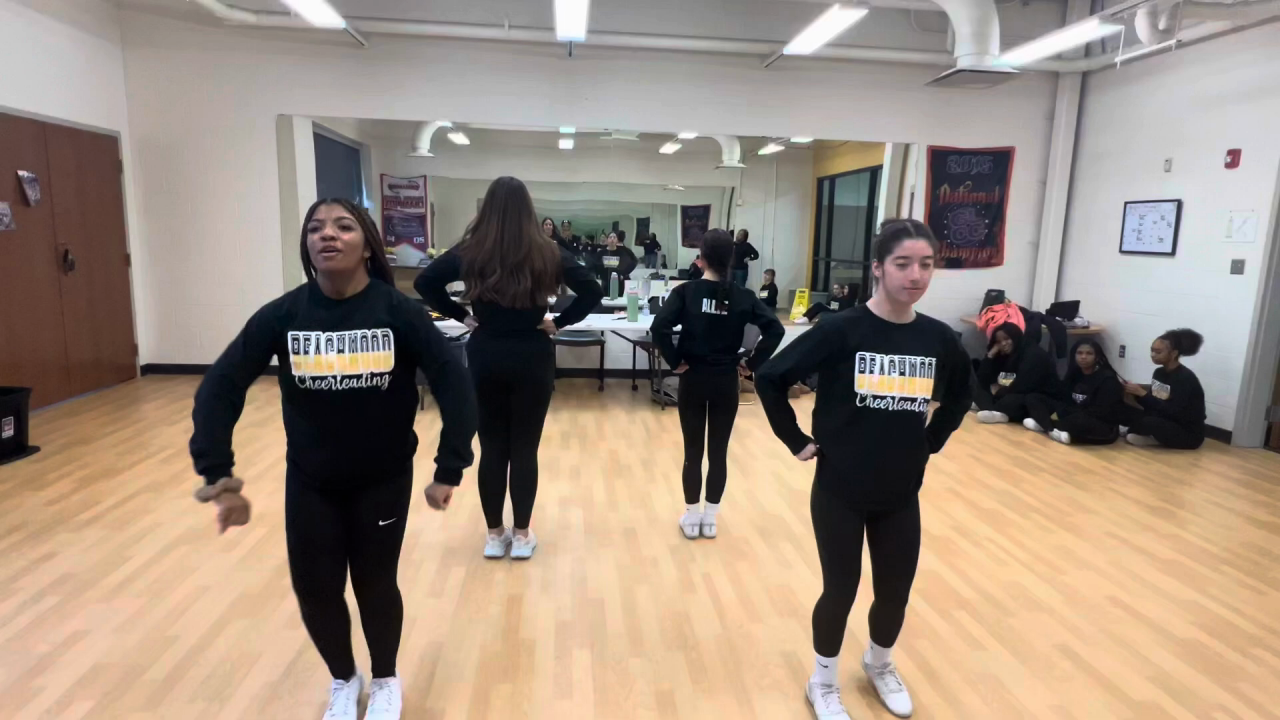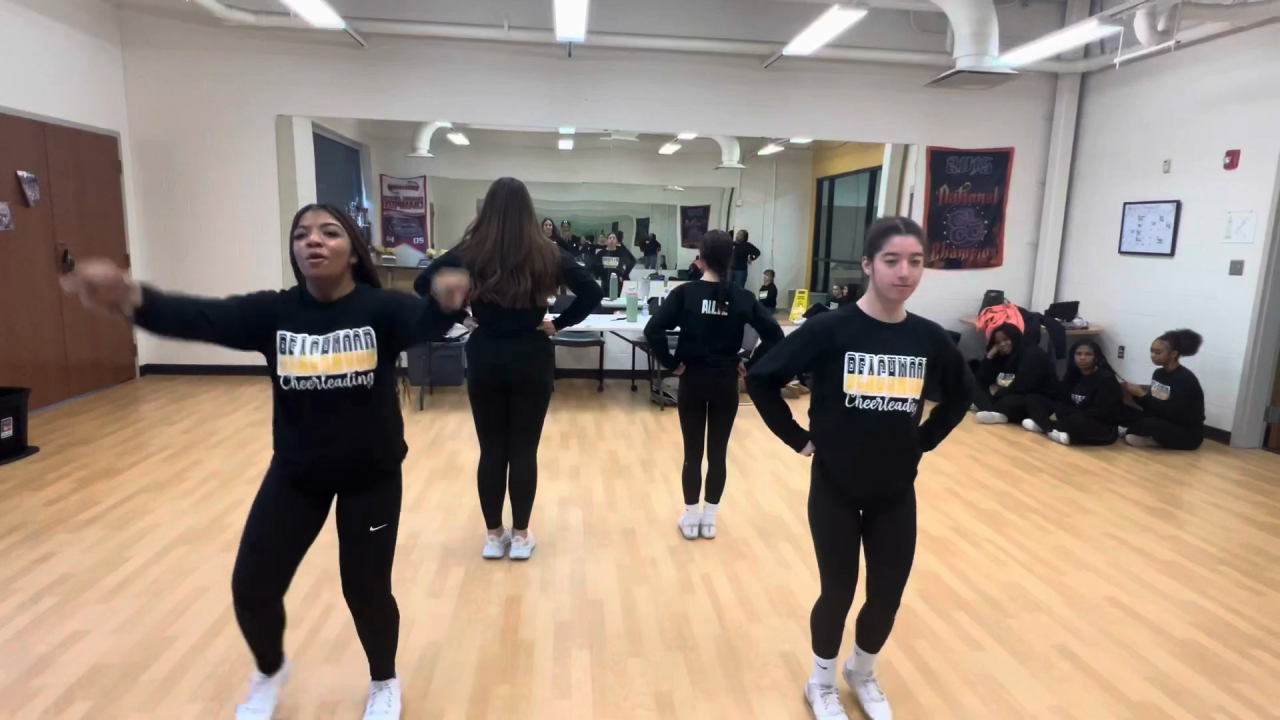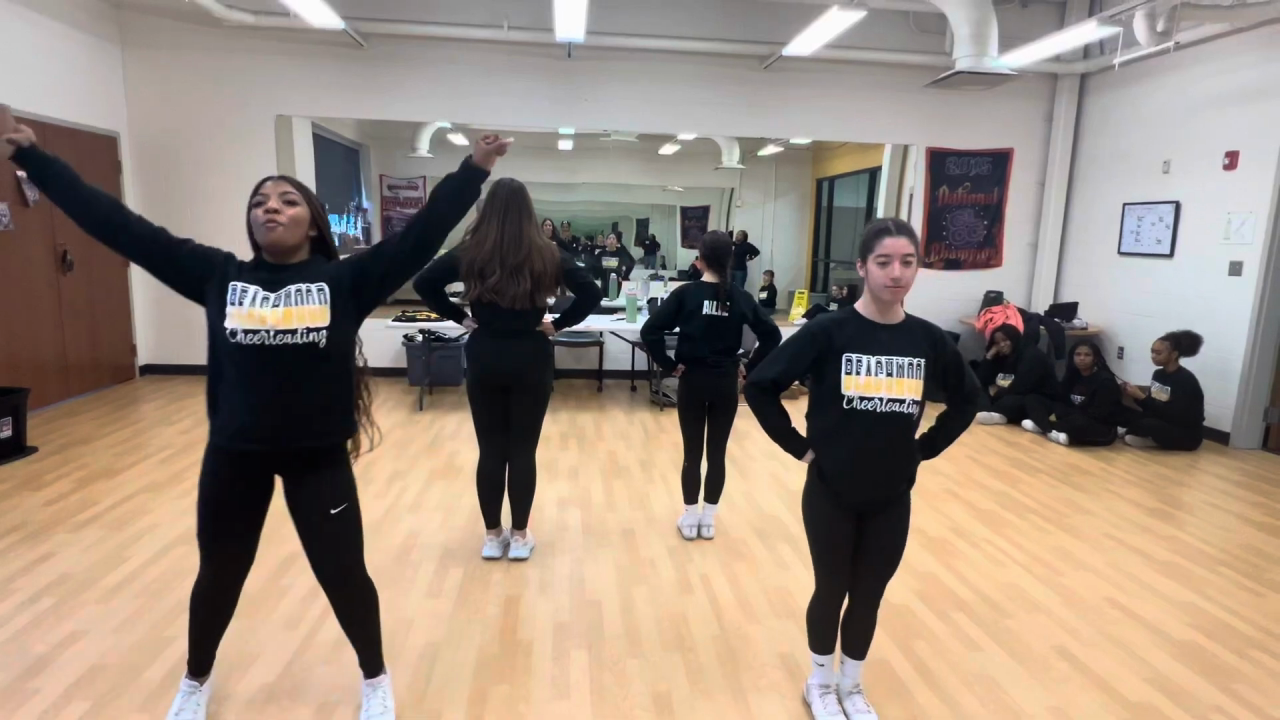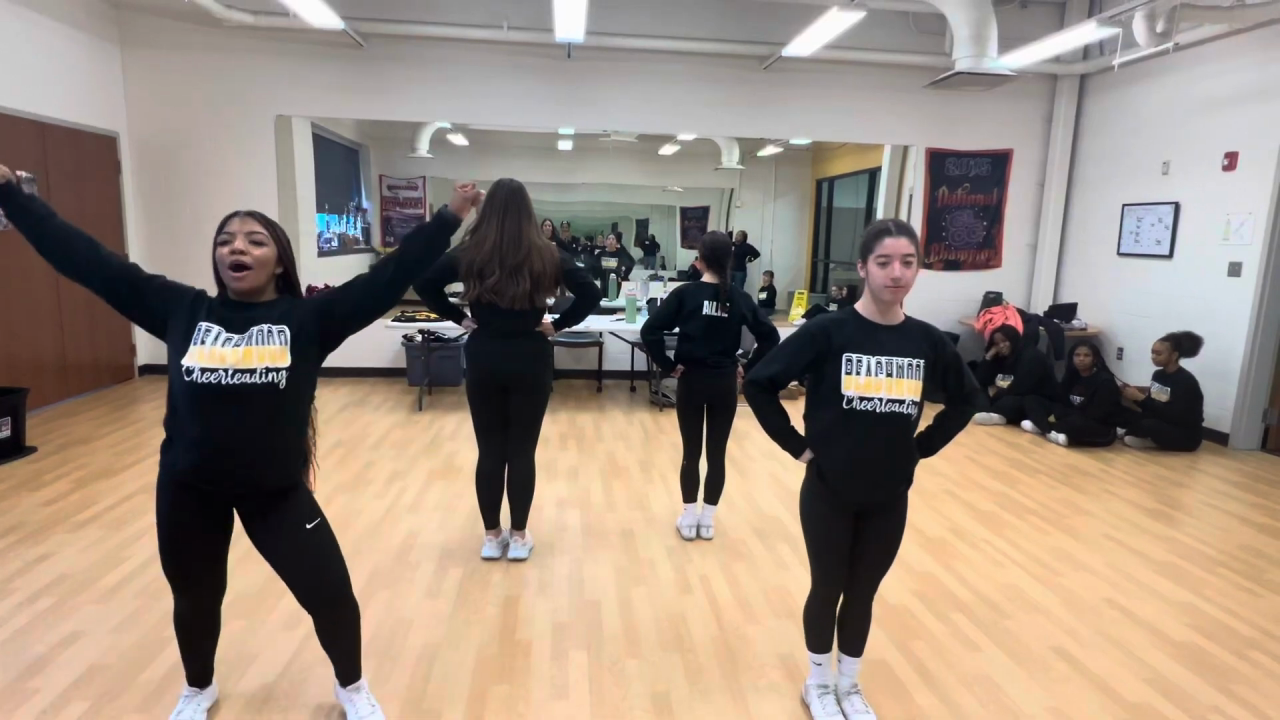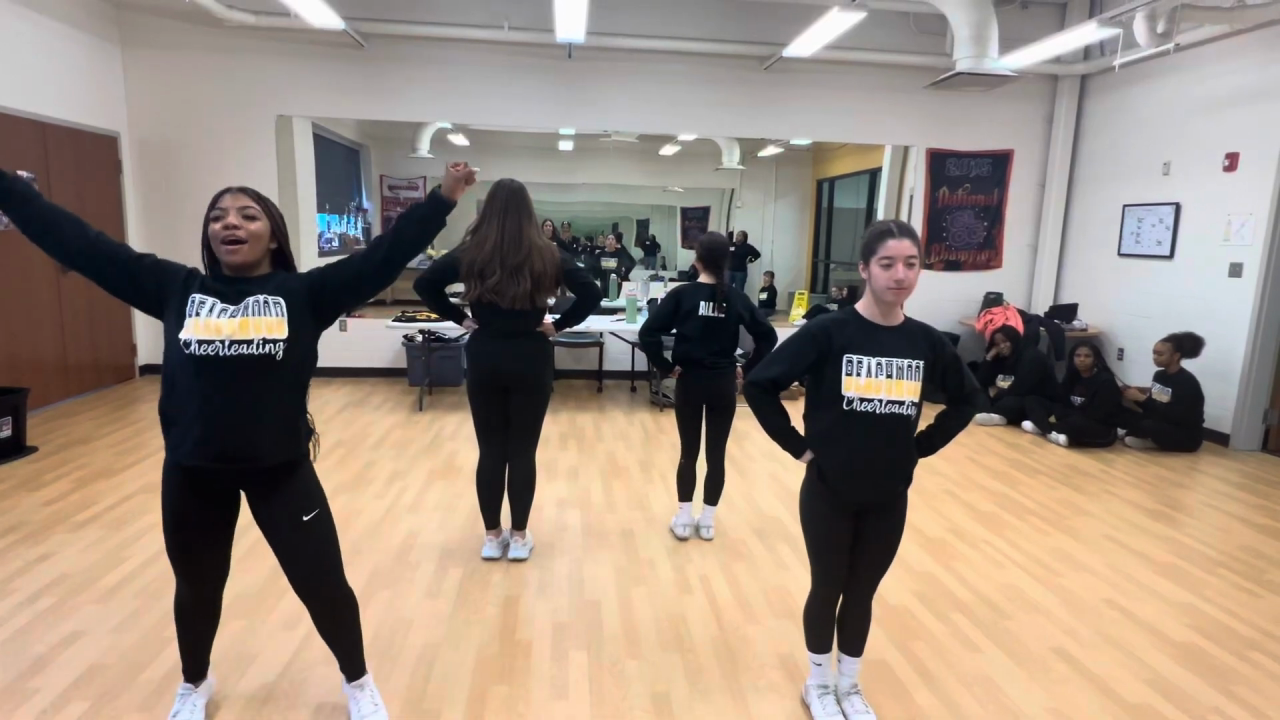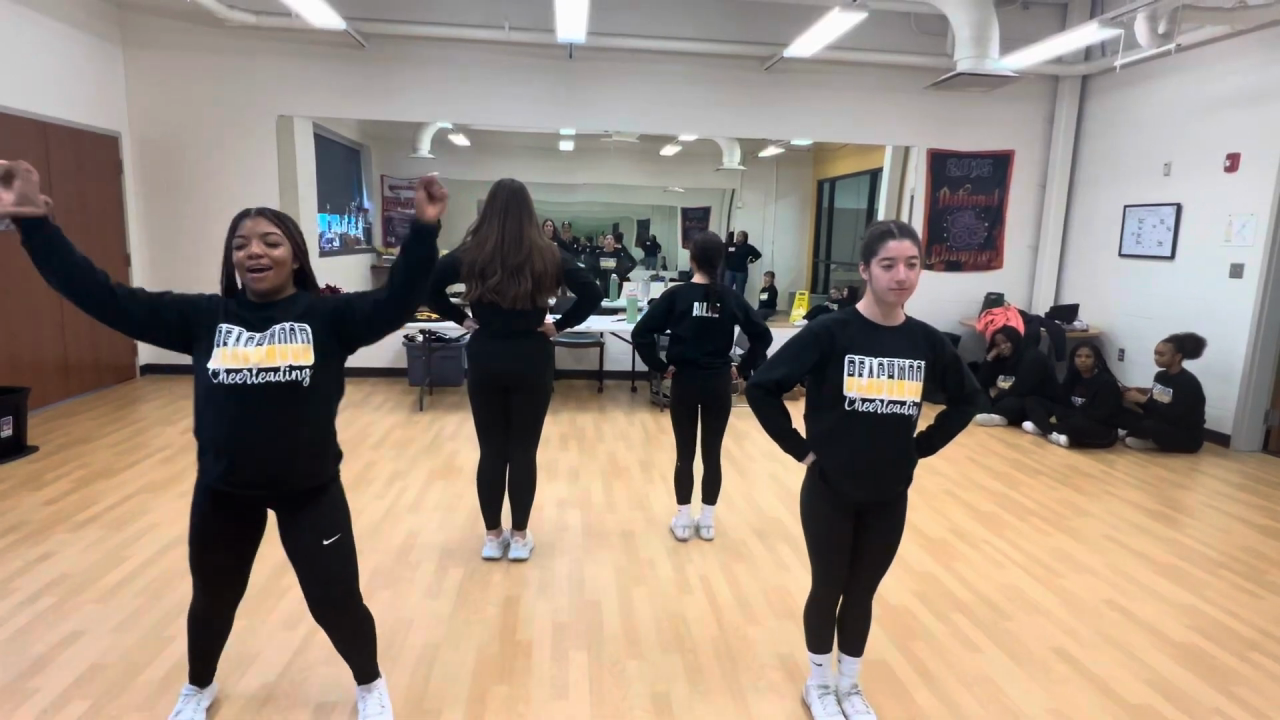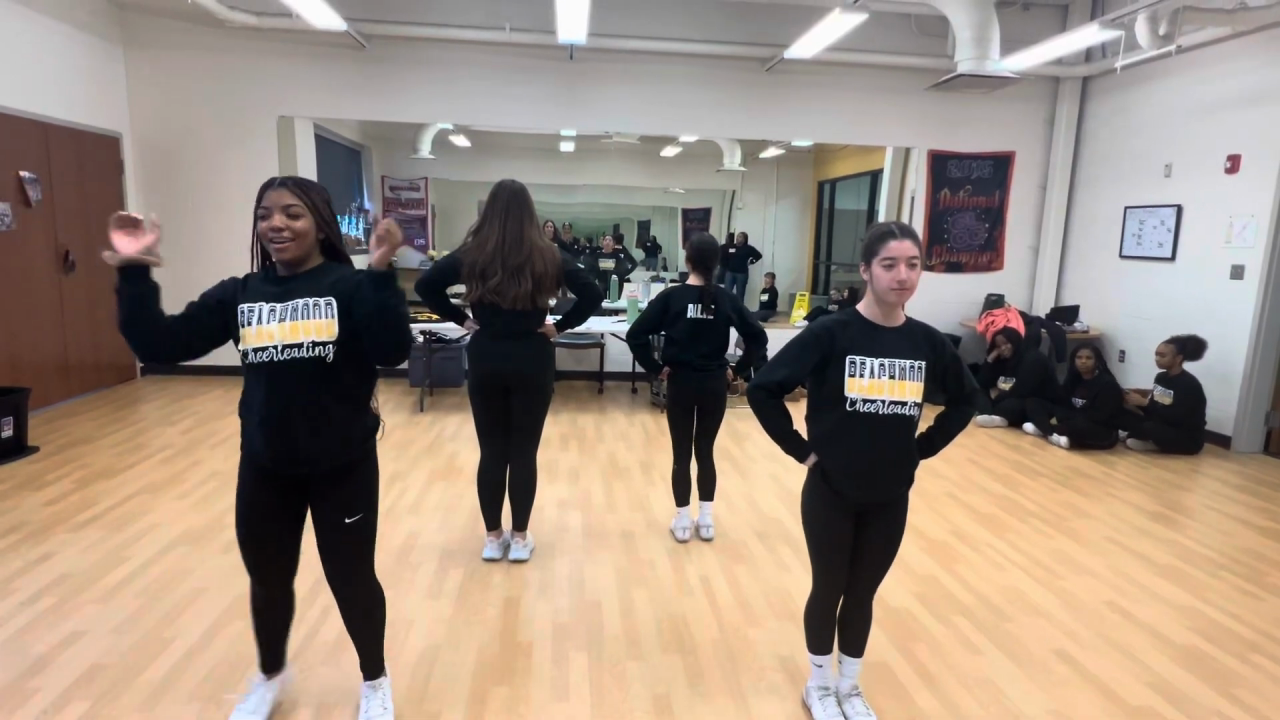
dt=0.2s
person 1, frame 1
left shoulder: (401, 312)
right shoulder: (281, 315)
left elbow: (452, 383)
right elbow: (223, 386)
left wrist: (449, 471)
right wrist: (217, 470)
left hip: (385, 474)
right hip: (313, 475)
left knee: (376, 584)
right knee: (314, 587)
left ankle: (385, 677)
person 1, frame 2
left shoulder: (385, 311)
right shoulder: (270, 312)
left elbow: (425, 318)
right elbow: (195, 316)
left wrist: (445, 299)
right wrist: (135, 300)
left hip: (370, 478)
right hip: (294, 474)
left knee: (366, 591)
right knee: (252, 588)
right ankle: (270, 672)
person 1, frame 3
left shoulder: (345, 281)
right shoulder: (217, 275)
left elbow: (420, 236)
right elbow: (122, 227)
left wrist: (473, 172)
left hip: (317, 455)
right hip: (233, 454)
left knee: (344, 574)
right knee: (219, 575)
person 1, frame 4
left shoulder: (306, 319)
right shoulder: (180, 310)
left elbow: (388, 280)
right elbow: (87, 260)
left wrist: (448, 219)
left hip: (276, 488)
right hip: (188, 489)
left knee: (330, 593)
right knee: (195, 599)
person 1, frame 5
left shoulder: (302, 294)
right shoulder: (178, 289)
left elbow: (381, 259)
right elbow: (83, 246)
left wrist: (441, 202)
left hip: (282, 469)
right hip: (195, 470)
left knee: (324, 586)
right knee: (197, 589)
person 1, frame 6
left shoulder: (327, 314)
right shoulder: (204, 316)
left elbow: (394, 308)
right elbow: (108, 303)
left wrist: (426, 232)
left hip: (310, 488)
right hip: (224, 489)
left knee: (336, 601)
right knee: (214, 598)
person 1, frame 7
left shoulder: (352, 289)
right shoulder: (238, 294)
left elbow: (390, 351)
right elbow: (158, 349)
left wrist: (382, 275)
right wrist: (134, 272)
left hip: (342, 462)
right hip: (265, 465)
left knee: (352, 577)
right knee: (269, 578)
right ankle: (269, 676)
person 2, frame 1
left shoulder: (940, 338)
right shoulder: (841, 330)
left elbow: (960, 397)
right elbow: (770, 378)
left wrist: (928, 444)
right wrist: (800, 441)
left hip: (900, 493)
right hip: (839, 489)
left knee: (895, 594)
right knee: (840, 590)
left ankle: (879, 661)
person 2, frame 2
left shoulder: (930, 337)
right shoulder: (830, 330)
left elbow: (960, 395)
right elbow: (761, 378)
left wrist: (922, 441)
right wrist: (800, 439)
left hip: (896, 493)
right hip: (835, 489)
left knee: (888, 596)
right knee: (837, 592)
left ankle: (863, 670)
person 2, frame 3
left shoulder: (929, 339)
right shoulder: (827, 331)
left elbow: (967, 398)
right elbow: (759, 386)
left wrist: (925, 449)
right wrist: (799, 446)
left hip: (892, 497)
right hip: (831, 493)
left knee: (868, 595)
right knee: (831, 591)
person 2, frame 4
left shoulder: (927, 340)
right shoulder: (827, 331)
left elbow: (966, 399)
right elbow: (758, 384)
left wrist: (922, 447)
right wrist: (797, 444)
left hip: (889, 497)
right hip: (828, 492)
left knee: (862, 593)
right knee: (827, 589)
person 2, frame 5
left shoulder: (927, 341)
right shoulder: (827, 332)
left elbow: (966, 399)
right elbow: (759, 385)
left wrist: (921, 446)
right wrist: (798, 444)
left hip: (888, 497)
right hip: (828, 491)
left knee: (862, 592)
right knee: (827, 588)
person 2, frame 6
left shoulder: (927, 341)
right shoulder: (829, 332)
left elbow: (966, 399)
right elbow: (761, 387)
left wrist: (921, 447)
right wrist: (800, 447)
left hip: (889, 496)
right hip: (829, 491)
left knee: (862, 591)
right knee: (828, 588)
person 2, frame 7
left shoulder: (928, 341)
right shoulder: (830, 333)
left elbow: (965, 400)
right elbow: (763, 389)
left wrist: (923, 447)
right wrist: (802, 448)
left hip: (890, 497)
right hip: (830, 492)
left knee: (863, 592)
right knee: (828, 589)
person 3, frame 1
left shoulder: (469, 252)
right shoulder: (546, 254)
left elbow: (425, 283)
right elbow: (592, 291)
left wrist: (461, 315)
right wrist: (559, 321)
left hip: (485, 358)
right hip: (531, 359)
left knee: (491, 449)
right knee: (524, 450)
left ankle: (495, 534)
right ankle: (521, 535)
person 3, frame 2
left shoulder: (470, 253)
right shoulder: (546, 255)
left elbow: (424, 282)
right elbow: (592, 292)
right wrist: (559, 323)
left hip: (485, 359)
right hip: (531, 360)
left knee: (491, 450)
right knee: (524, 451)
left ankle: (493, 535)
right ankle: (520, 536)
person 3, frame 3
left shoulder: (470, 253)
right shoulder: (546, 256)
left elbow: (424, 283)
right elbow: (591, 293)
left wrist: (461, 317)
right wrist: (559, 323)
left hip: (484, 359)
right hip: (530, 360)
left knee: (490, 450)
right knee: (523, 451)
left ankle: (493, 535)
right ankle: (519, 536)
person 3, frame 4
left shoulder: (469, 253)
right shoulder: (545, 256)
left elbow: (424, 284)
right elbow: (591, 293)
left wrist: (459, 317)
right wrist: (558, 324)
left hip: (483, 359)
right hip: (529, 360)
left knee: (489, 451)
right knee: (522, 452)
left ankle: (492, 535)
right ankle: (519, 536)
person 3, frame 5
left shoulder: (470, 254)
right shoulder: (546, 256)
left elbow: (424, 284)
right elbow: (591, 293)
left wrist: (459, 317)
right wrist: (558, 324)
left hip: (484, 359)
right hip: (530, 360)
left knee: (490, 450)
right knee: (522, 451)
left ankle: (492, 536)
right ankle: (518, 536)
person 3, frame 6
left shoulder: (471, 254)
right shoulder: (547, 256)
left elbow: (427, 285)
right elbow: (592, 294)
left wrist: (461, 318)
right wrist: (560, 324)
left hip: (485, 360)
right hip: (532, 361)
left knee: (491, 451)
right knee: (523, 451)
left ankle: (493, 536)
right ankle: (519, 536)
person 3, frame 7
left shoulder: (471, 255)
right shoulder: (547, 257)
left elbow: (425, 286)
right elbow: (592, 294)
left wrist: (461, 319)
right wrist: (560, 326)
left hip: (485, 360)
right hip: (531, 362)
left knee: (491, 451)
right knee: (523, 452)
left ankle: (492, 537)
right ankle: (519, 538)
person 4, frame 1
left shoulder: (686, 292)
right shoulder: (741, 296)
left elbow: (660, 327)
right elbow: (774, 329)
left wrist: (675, 361)
right wrist: (751, 363)
left hip: (693, 379)
right hip: (726, 381)
left knee: (693, 451)
right knee: (718, 452)
left ankle: (691, 517)
right ankle: (710, 519)
person 4, frame 2
left shoulder: (685, 293)
right shoulder: (741, 297)
left elbow: (654, 330)
right elbow: (774, 333)
left wrist: (671, 363)
right wrist: (750, 365)
left hip: (693, 380)
right hip: (726, 382)
left knee: (693, 451)
right knee: (718, 452)
left ankle: (691, 518)
right ankle: (709, 519)
person 4, frame 3
left shoulder: (686, 294)
right shoulder: (741, 298)
left elbow: (650, 331)
right elbow: (772, 335)
left wrist: (669, 365)
right wrist: (750, 367)
left hip: (692, 380)
right hip: (726, 382)
left knee: (692, 452)
right knee: (717, 452)
left ankle: (690, 518)
right ankle: (708, 519)
person 4, frame 4
left shoulder: (685, 293)
right shoulder: (739, 298)
left elbow: (650, 331)
right elbow: (770, 336)
left wrist: (668, 365)
right wrist: (748, 368)
left hip: (691, 380)
right hip: (725, 383)
left knee: (691, 452)
right knee: (717, 452)
left ankle: (689, 518)
right ankle: (708, 519)
person 4, frame 5
left shoulder: (682, 295)
right shoulder: (736, 298)
left elbow: (648, 334)
right elbow: (768, 336)
left wrist: (666, 367)
right wrist: (746, 368)
left hip: (690, 381)
right hip: (724, 383)
left knee: (689, 451)
right knee: (717, 453)
left ankle: (683, 518)
right ankle: (707, 520)
person 4, frame 6
left shoulder: (676, 295)
right shoulder: (731, 298)
left elbow: (641, 334)
right elbow: (762, 336)
left wrist: (660, 366)
right wrist: (742, 368)
left hip: (684, 381)
right hip: (719, 383)
left knee: (685, 453)
right knee: (712, 453)
left ankle: (682, 520)
right ankle: (707, 520)
person 4, frame 7
left shoulder: (671, 297)
right shoulder: (726, 299)
left elbow: (636, 335)
right elbow: (758, 337)
left wrist: (656, 368)
right wrist: (736, 369)
left hip: (680, 383)
right hip: (715, 384)
left knee: (682, 454)
right knee: (706, 452)
left ankle: (683, 522)
right ankle: (706, 519)
